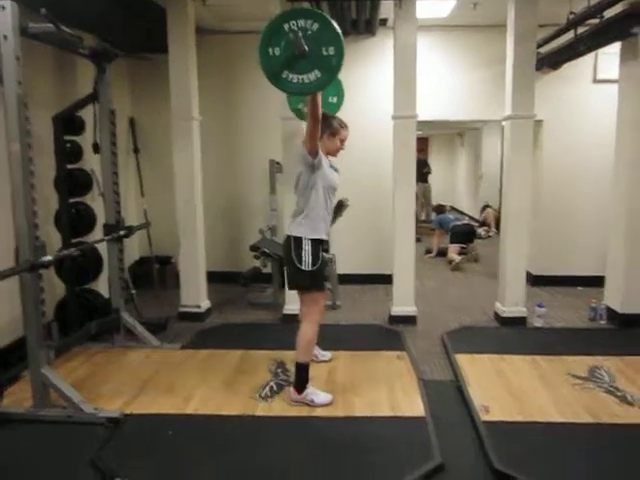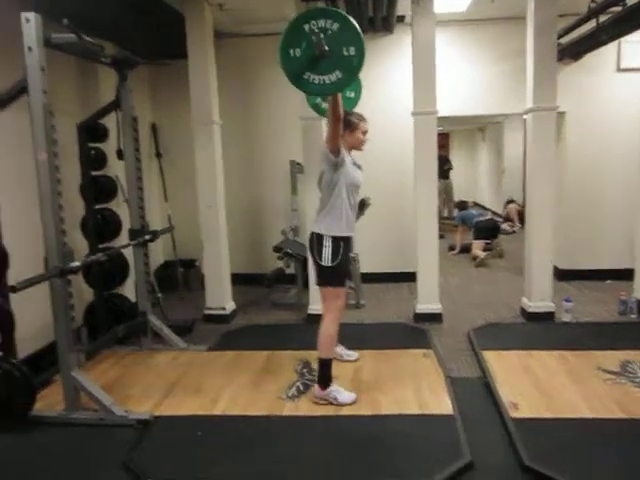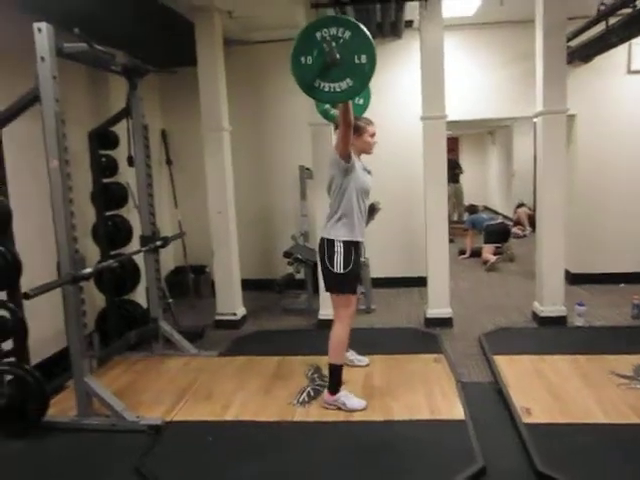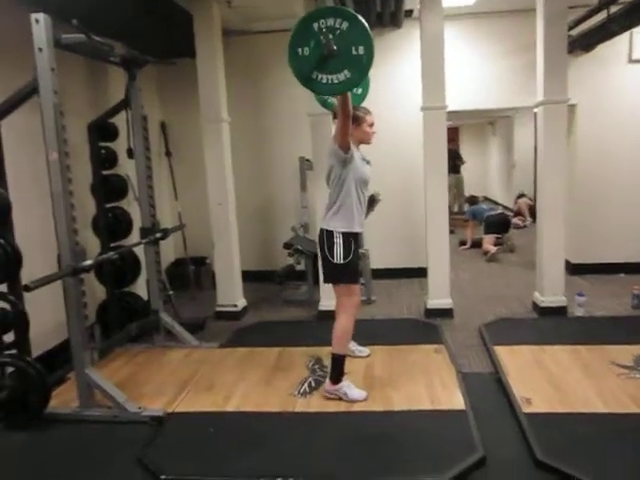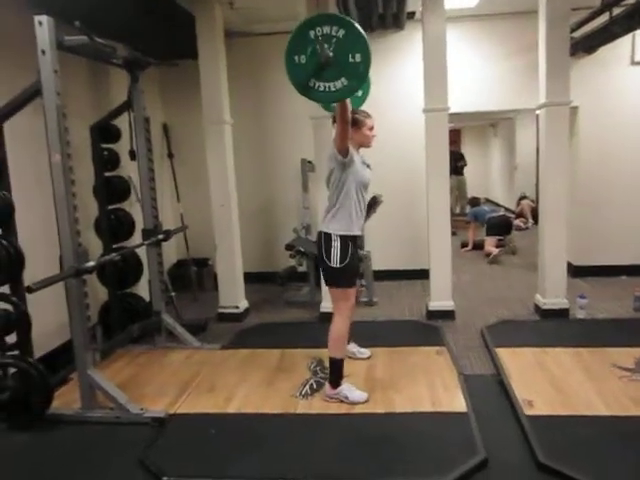
dt=0.2s
person 1, frame 1
left shoulder: (325, 162)
right shoulder: (312, 158)
left elbow: (319, 122)
right elbow: (314, 121)
left wrist: (318, 94)
right wrist: (312, 94)
left hip: (313, 240)
right hip: (304, 242)
left knee: (314, 304)
right knee: (313, 312)
left ankle: (308, 348)
right ankle: (300, 388)
person 1, frame 2
left shoulder: (348, 158)
right shoulder: (335, 156)
left elbow: (339, 122)
right elbow: (335, 120)
left wrist: (337, 93)
right wrist: (333, 90)
left hip: (339, 237)
right hip: (328, 238)
left knee: (338, 301)
right knee: (334, 308)
left ankle: (331, 346)
right ankle: (324, 386)
person 1, frame 3
left shoulder: (357, 163)
right shoulder: (344, 160)
left elbow: (347, 127)
right elbow: (346, 125)
left wrist: (347, 96)
right wrist: (344, 97)
left hip: (349, 243)
right hip: (338, 244)
left knee: (349, 307)
right knee: (345, 314)
left ankle: (343, 351)
right ankle: (334, 392)
person 1, frame 4
left shoulder: (356, 153)
right shoulder: (342, 151)
left elbow: (347, 117)
right elbow: (344, 116)
left wrist: (346, 88)
left hip: (348, 233)
right hip: (337, 236)
left knee: (348, 299)
right knee: (349, 304)
left ankle: (344, 342)
right ankle: (335, 382)
person 1, frame 5
left shoulder: (356, 157)
right shoulder: (343, 154)
left elbow: (347, 120)
right elbow: (343, 120)
left hip: (348, 235)
right hip: (336, 237)
left knee: (348, 300)
right knee: (344, 307)
left ankle: (344, 344)
right ankle: (335, 384)
